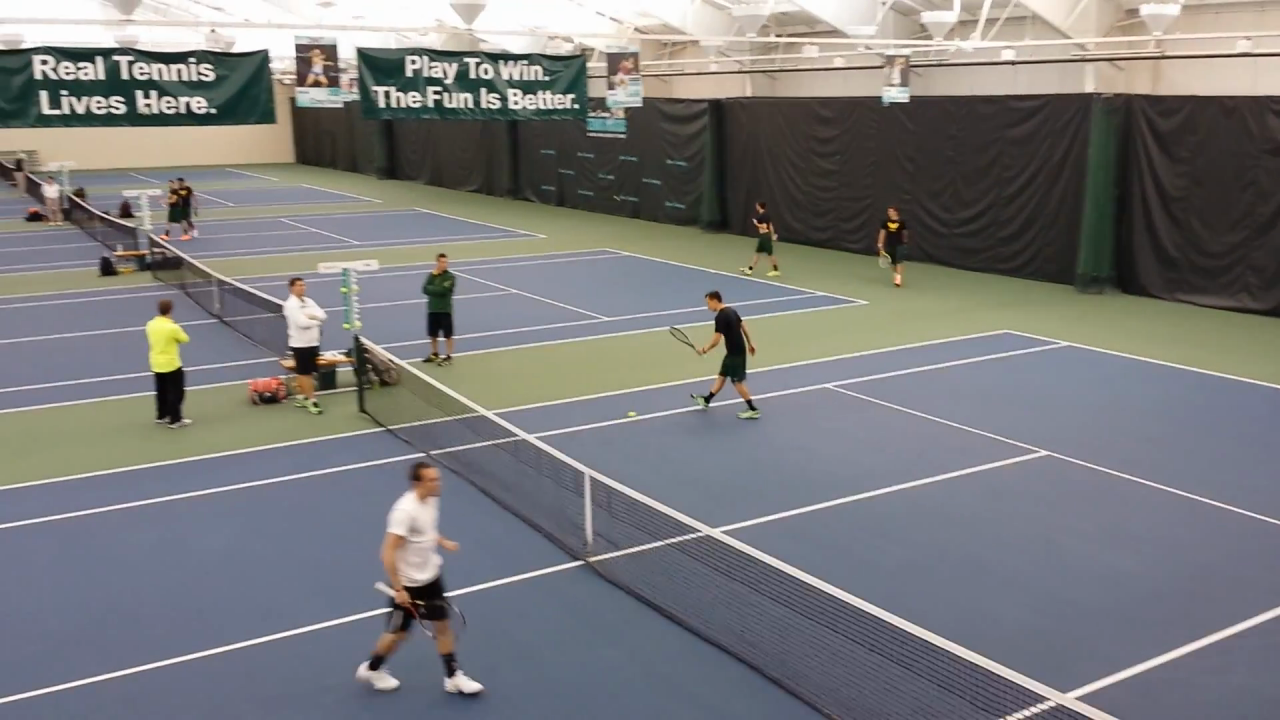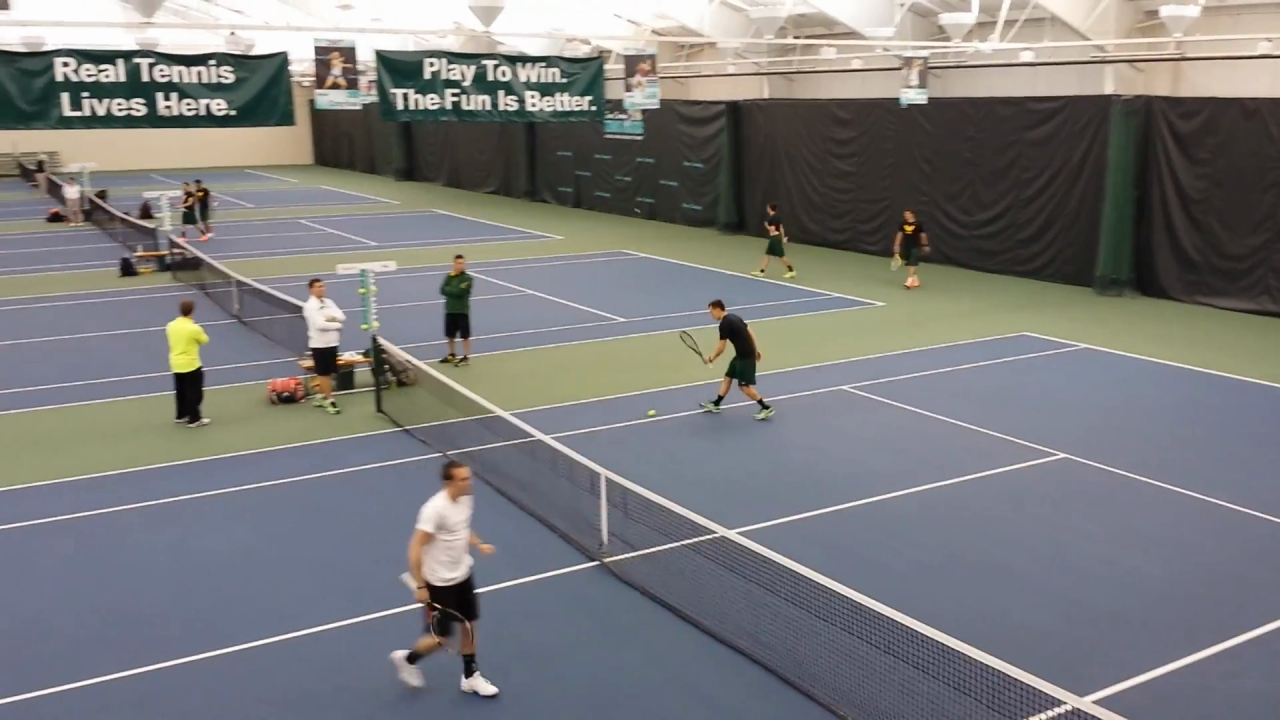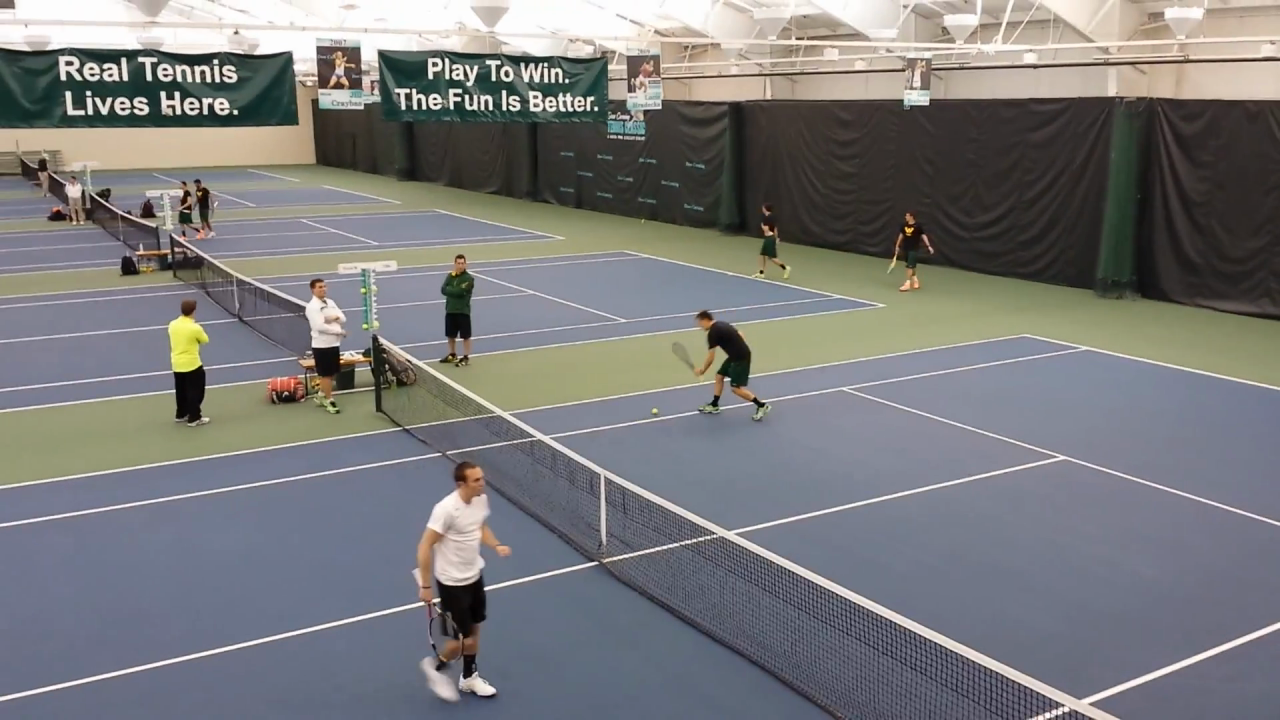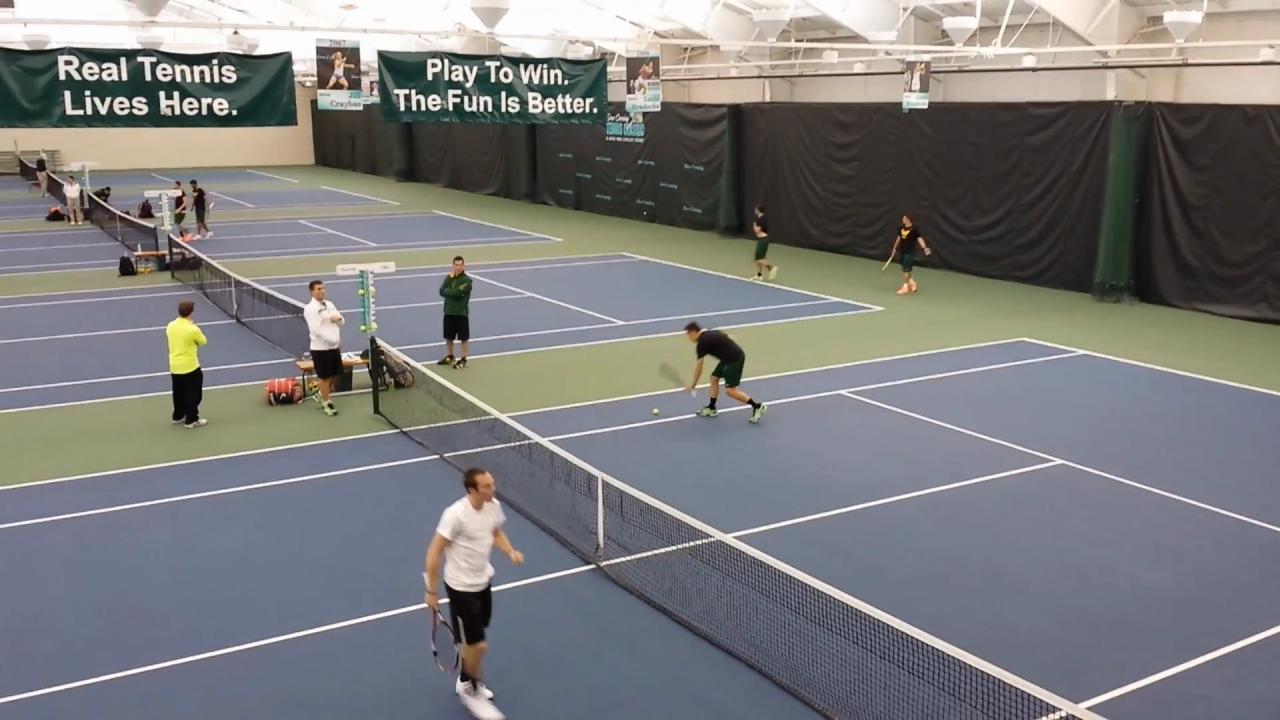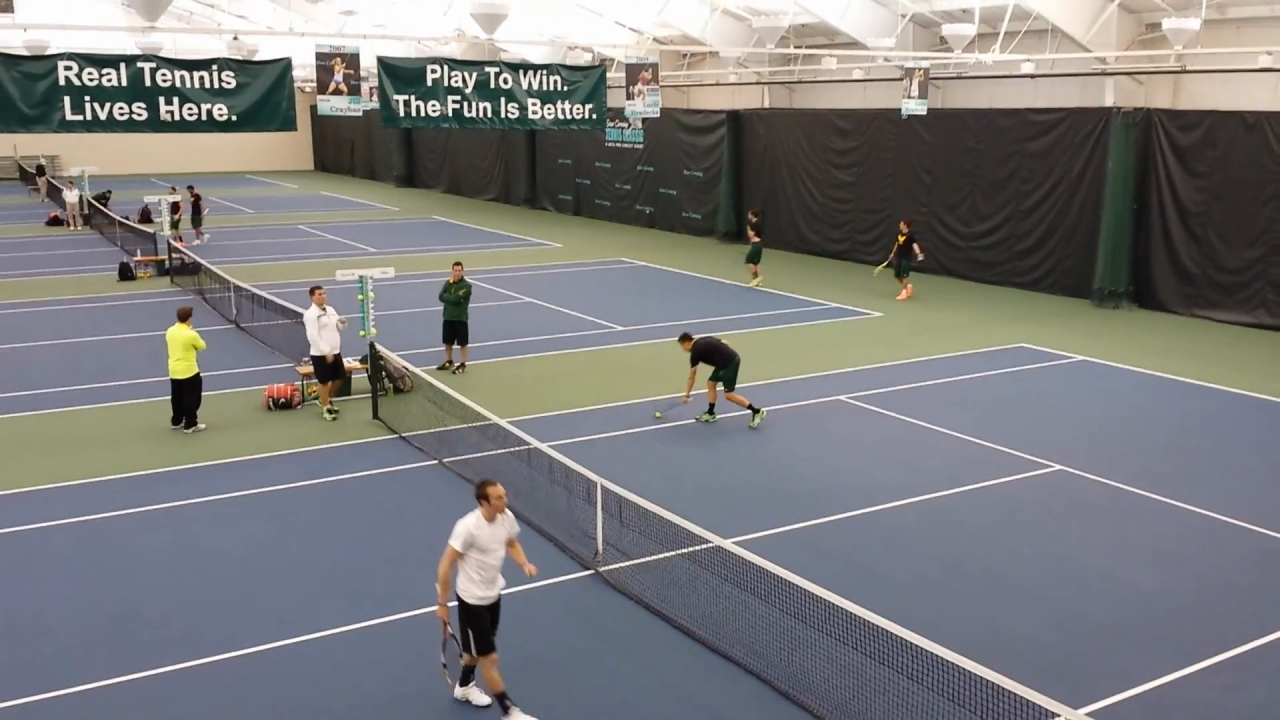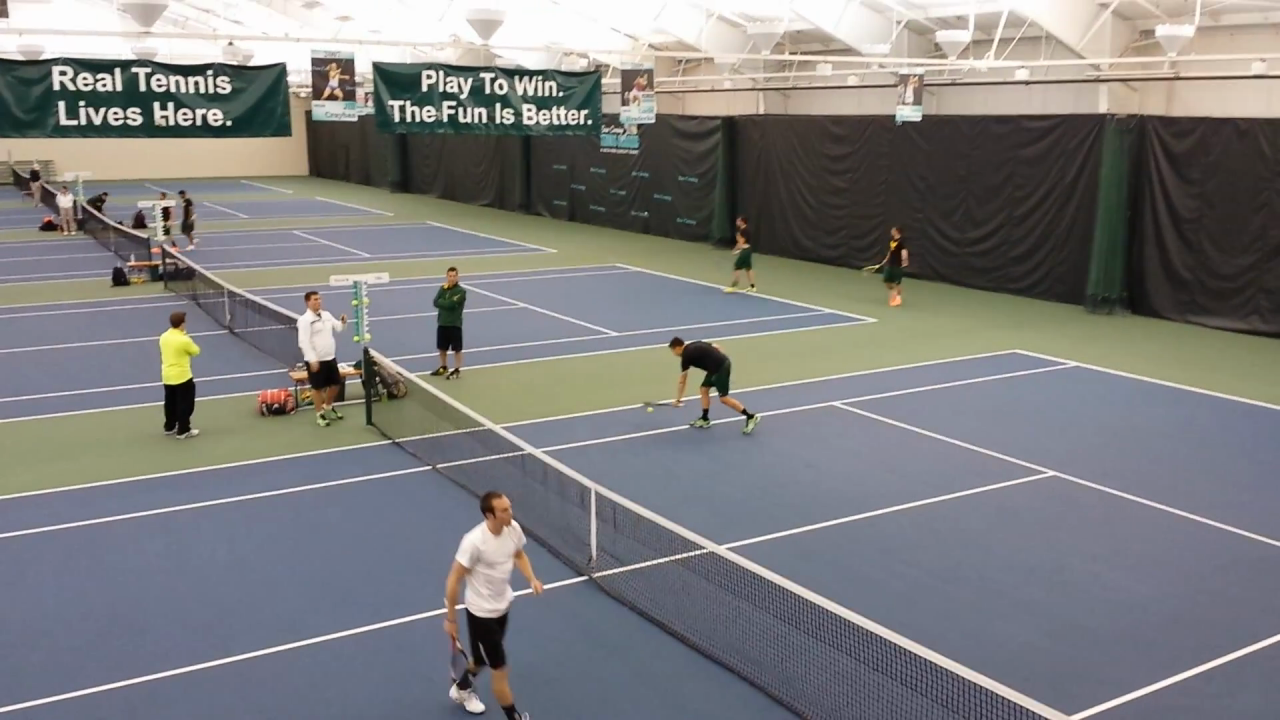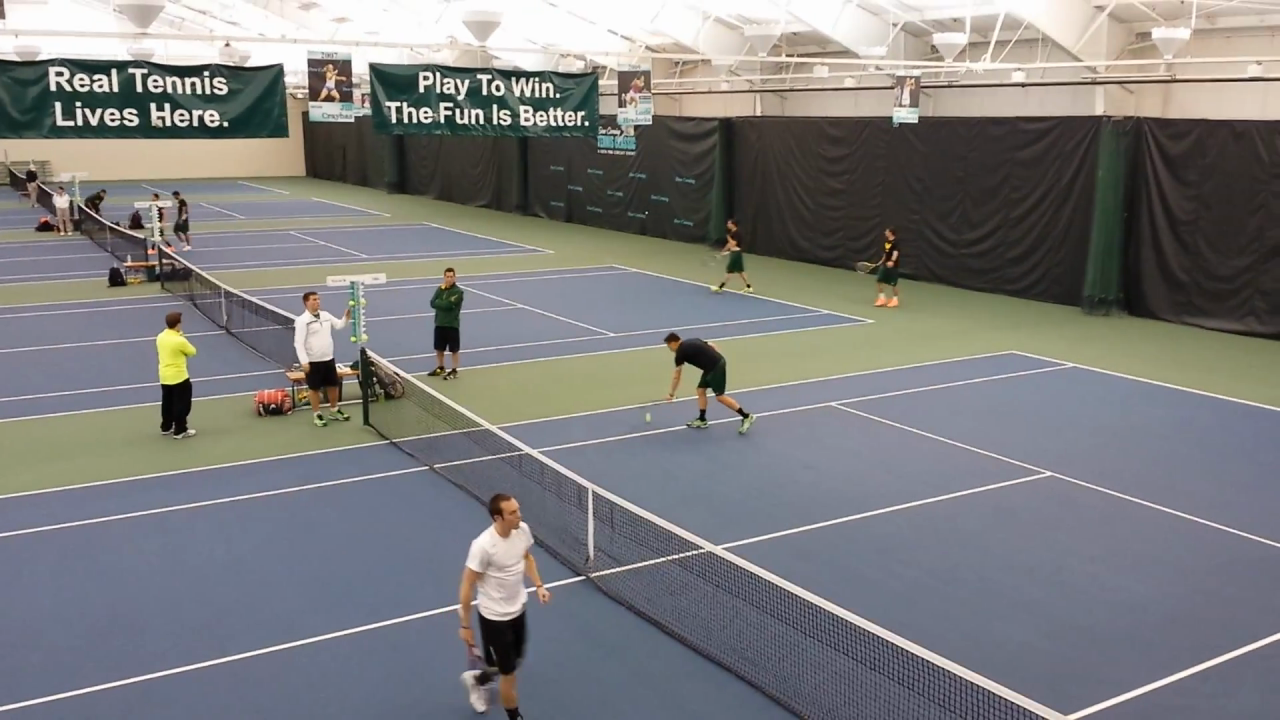
dt=0.1s
person 1, frame 1
left shoulder: (432, 500)
right shoulder: (406, 511)
right elbow: (388, 553)
left wrist: (443, 542)
right wrist: (398, 589)
left hip: (431, 575)
right hip: (409, 582)
left knee: (443, 625)
right knee: (398, 633)
left ankle: (453, 677)
right ankle: (371, 669)
person 1, frame 2
left shoulder: (466, 499)
right shoulder: (435, 509)
right elbow: (415, 549)
left wrist: (478, 544)
right wrist: (421, 587)
left hip: (463, 576)
right hip: (440, 583)
left knee: (468, 627)
right knee: (440, 637)
left ankle: (471, 676)
right ankle: (406, 659)
person 1, frame 3
left shoulder: (481, 500)
right shoulder: (446, 509)
right elbow: (425, 547)
left wrist: (496, 545)
right wrist: (425, 586)
left hip: (474, 576)
right hip: (452, 583)
left knee: (474, 628)
right knee: (465, 639)
left ankle: (469, 676)
right ankle: (437, 667)
person 1, frame 4
left shoulder: (493, 506)
right shoulder: (455, 515)
right elbow: (433, 553)
left wrist: (511, 552)
right wrist: (432, 591)
left hip: (483, 583)
right hip: (461, 589)
left knee: (470, 640)
right knee: (477, 645)
left ankle: (466, 682)
right ankle: (473, 693)
person 1, frame 5
left shoulder: (506, 517)
right shoulder: (467, 527)
left elbow: (512, 543)
right elbow: (445, 565)
left wrist: (525, 564)
right wrist: (442, 602)
left hip: (493, 594)
right hip: (473, 601)
left knee: (478, 649)
right knee: (489, 658)
left ankle: (465, 686)
person 1, frame 6
left shoulder: (514, 528)
right shoulder: (474, 541)
right elbow: (453, 581)
left wrist: (532, 580)
right wrist: (450, 618)
left hip: (503, 607)
right hip: (481, 614)
left knee: (484, 659)
right knee: (500, 669)
left ankle: (461, 688)
person 1, frame 7
left shoulder: (522, 530)
right shoulder: (483, 546)
right elbow: (466, 587)
left wrist: (538, 585)
right wrist: (465, 625)
left hip: (518, 610)
right hip: (494, 617)
left knee: (506, 662)
right knee: (509, 673)
left ankle: (476, 679)
